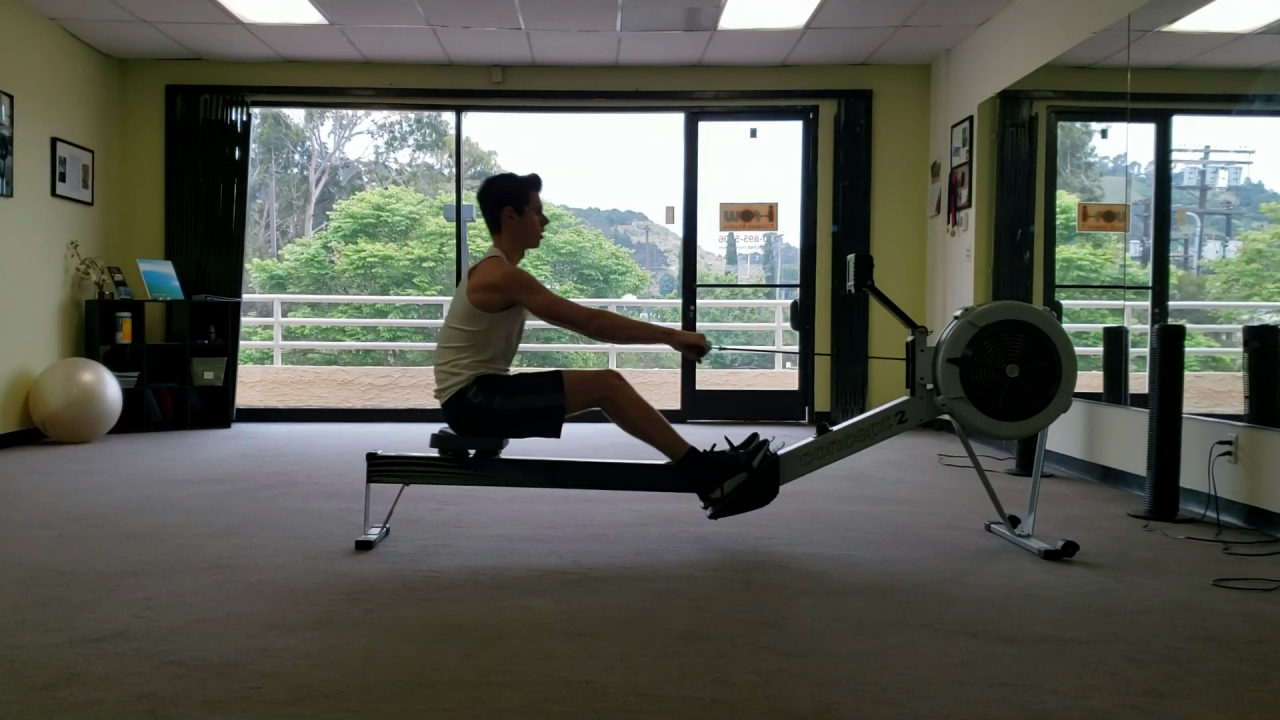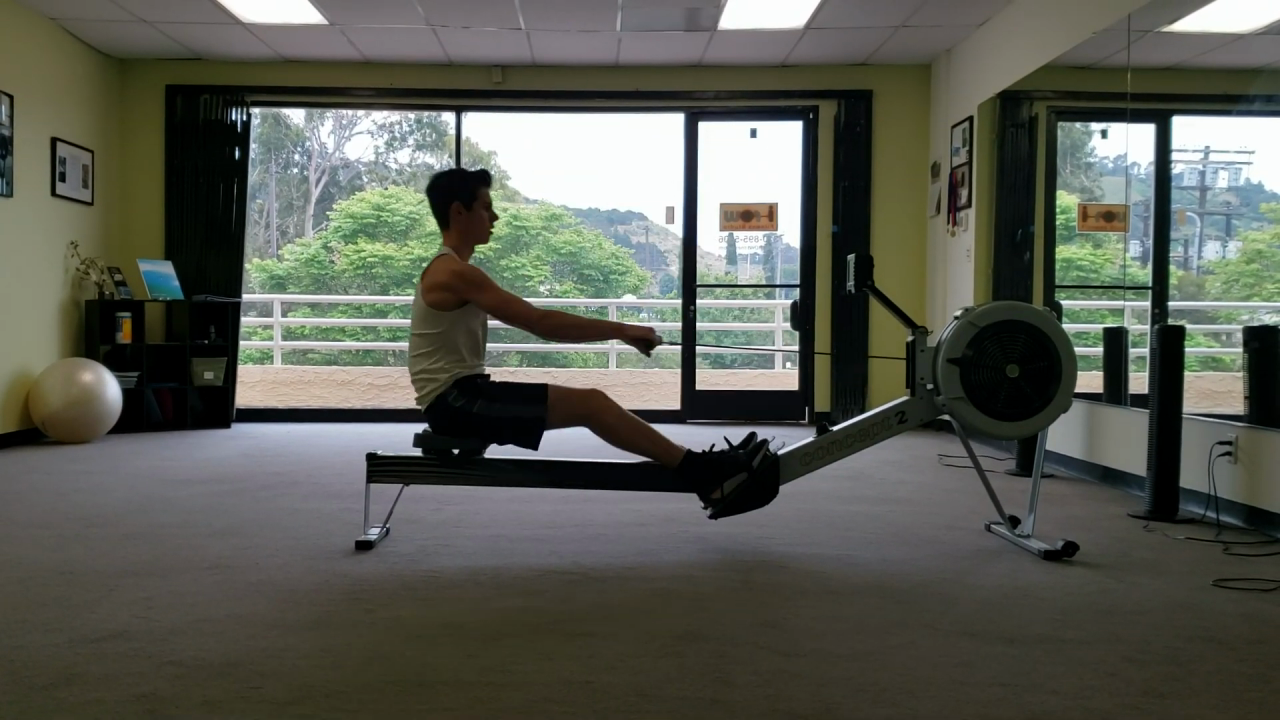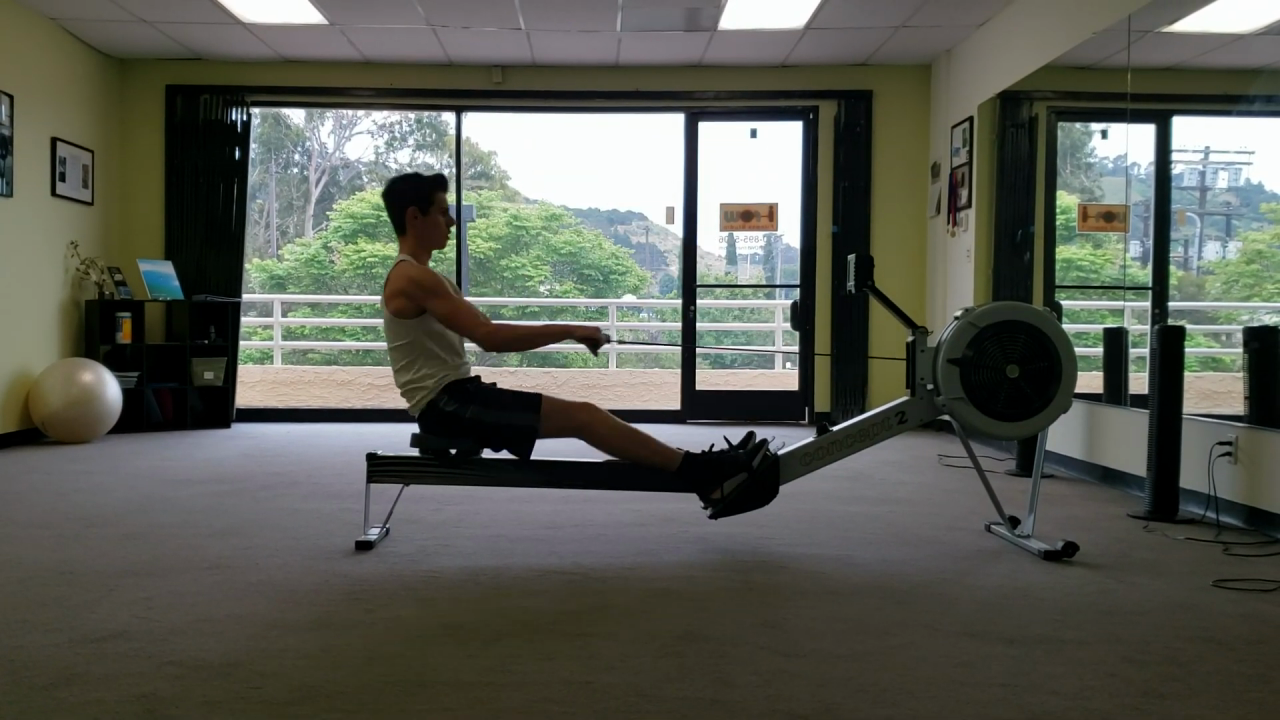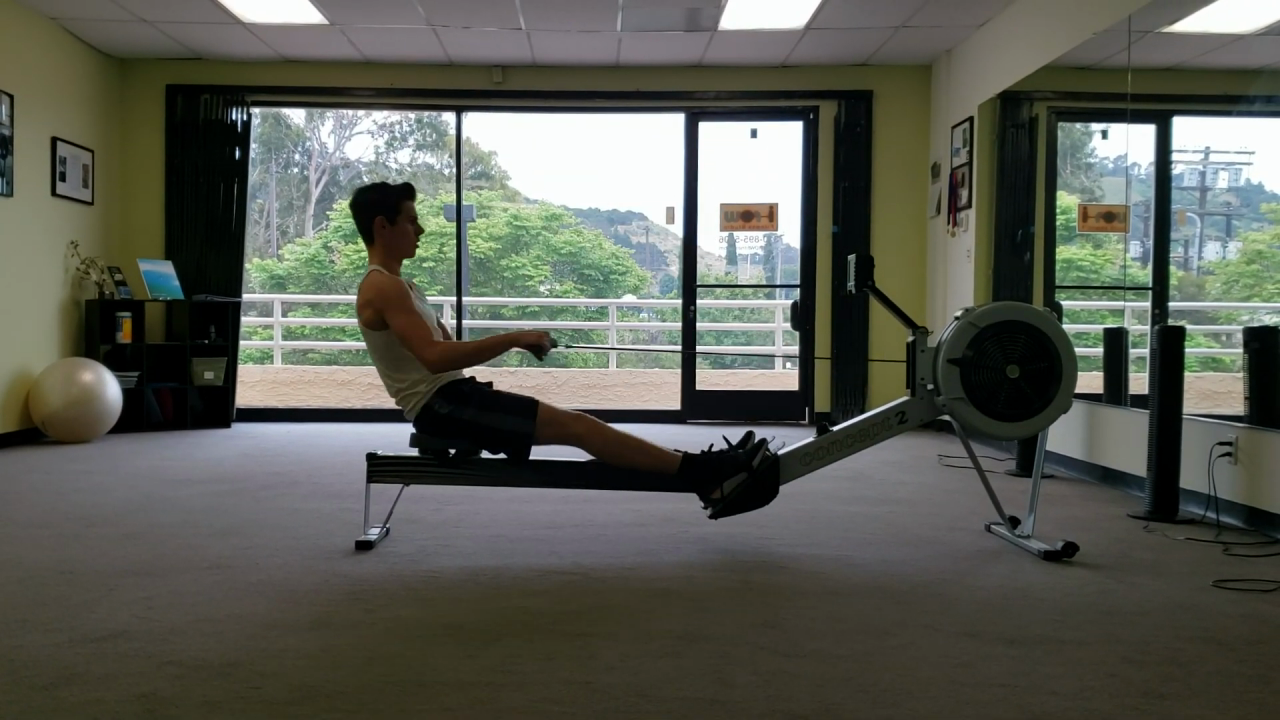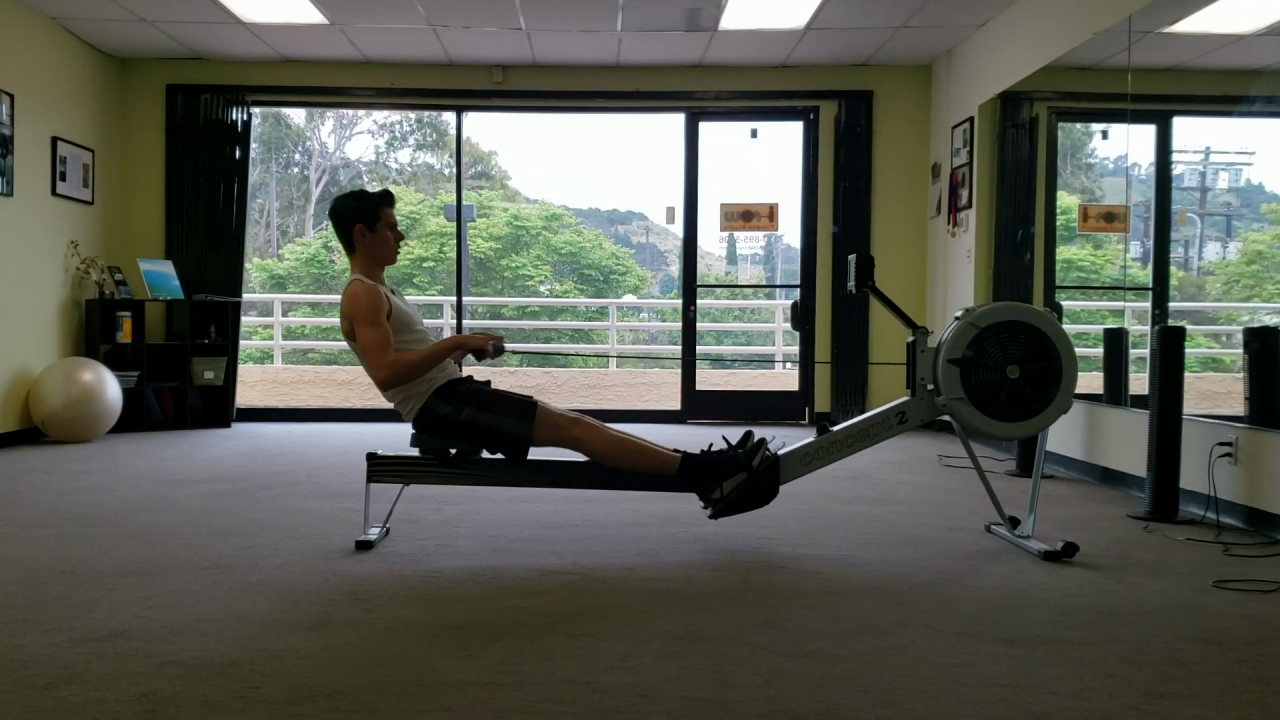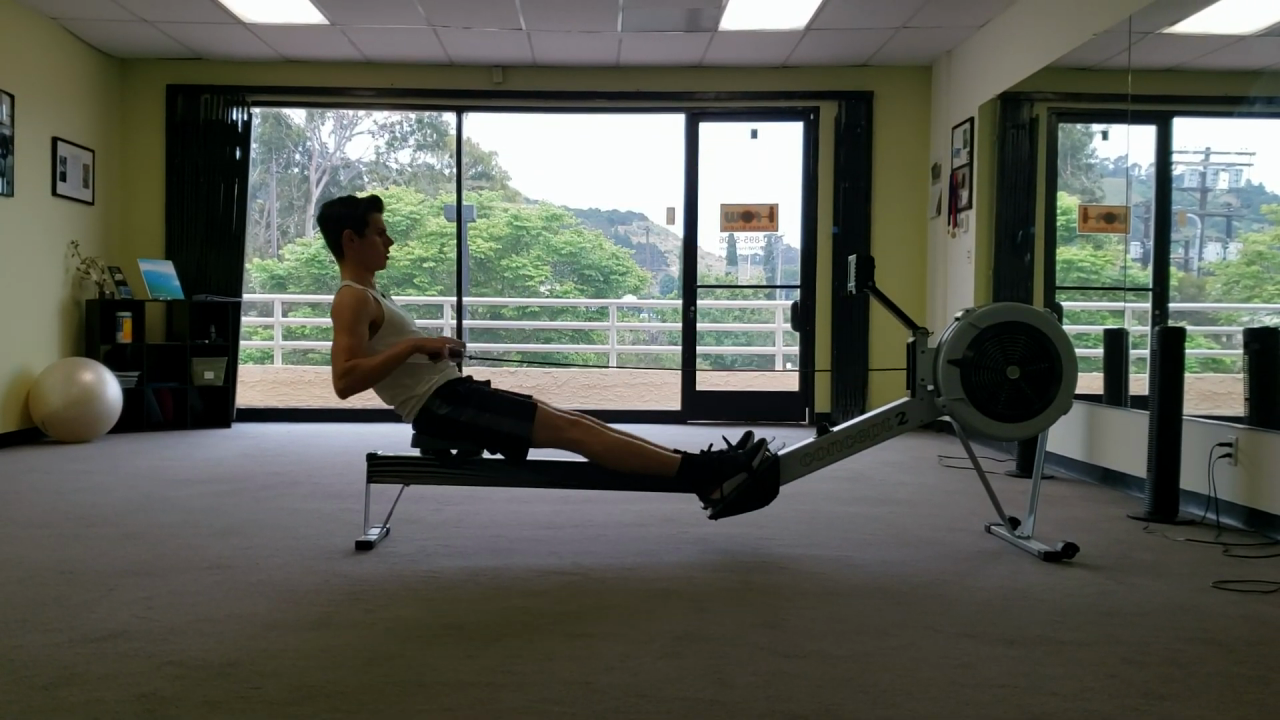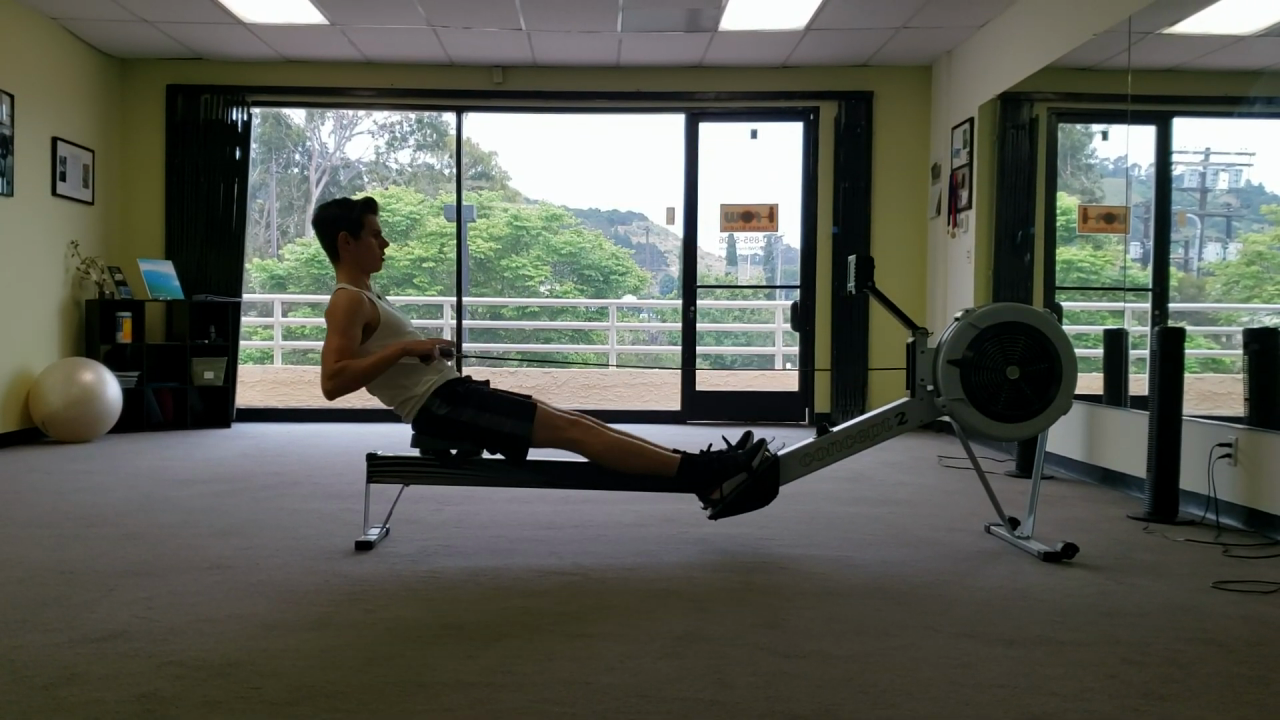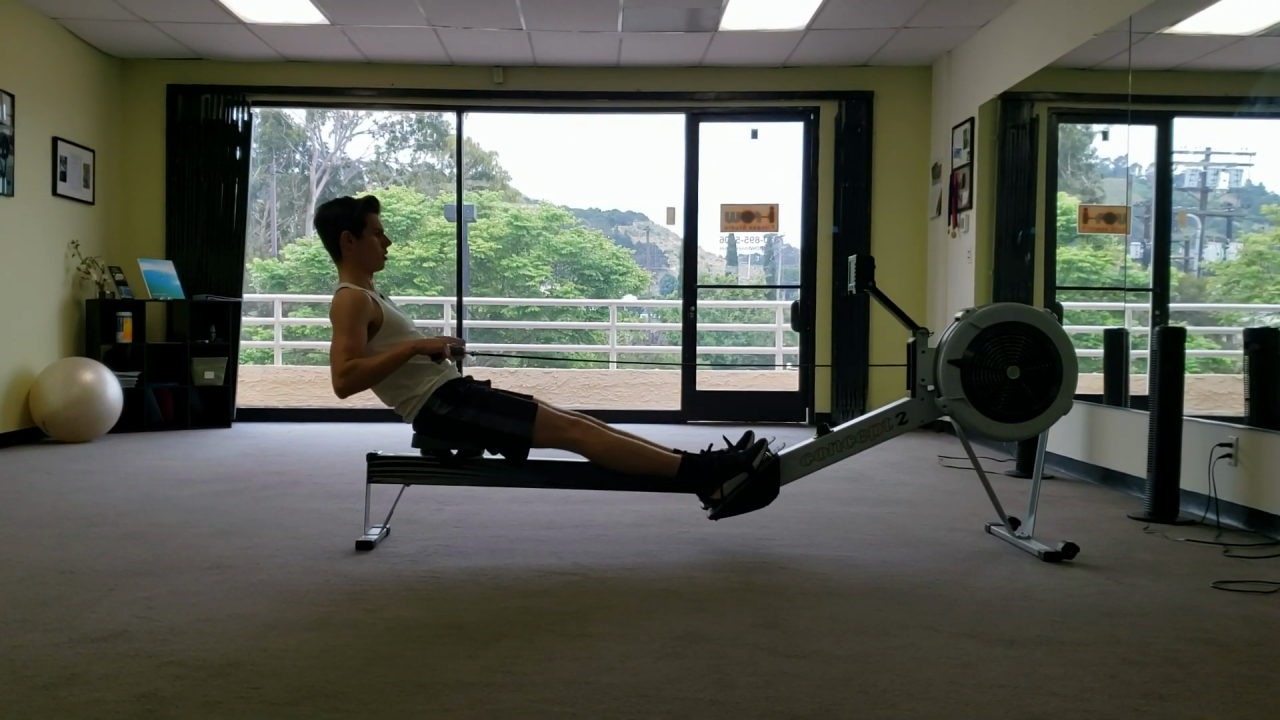
dt=0.1s
person 1, frame 1
left shoulder: (493, 271)
right shoulder: (500, 274)
left elbow: (578, 318)
right elbow: (587, 321)
left wrist: (658, 333)
right wrist: (673, 336)
left hip: (480, 395)
right hip: (471, 401)
left knee: (606, 385)
right knee: (608, 384)
left ankle: (701, 467)
right ankle: (705, 470)
person 1, frame 2
left shoulder: (454, 269)
right shoulder: (452, 272)
left elbow: (535, 319)
right elbow: (541, 323)
left wrist: (615, 330)
right wrist: (619, 330)
left hip: (463, 398)
right hip: (454, 404)
left knee: (591, 404)
right knee: (592, 403)
left ankle: (696, 468)
right ankle: (701, 471)
person 1, frame 3
left shoulder: (417, 275)
right shoulder: (413, 277)
left elbow: (481, 334)
right elbow: (492, 338)
left wrist: (550, 332)
right wrist: (567, 331)
left hip: (457, 398)
right hip: (445, 406)
left knee: (583, 414)
right knee: (581, 416)
left ankle: (700, 469)
right ankle: (705, 473)
person 1, frame 4
left shoulder: (392, 284)
right shoulder: (382, 287)
left elbow: (442, 346)
right elbow: (438, 358)
left wrist: (516, 339)
right wrist: (511, 338)
left hip: (450, 398)
right hip: (440, 406)
left knee: (575, 421)
right knee: (574, 426)
left ankle: (700, 468)
right ankle: (701, 473)
person 1, frame 5
left shoulder: (379, 290)
right shoulder: (363, 295)
right elbow: (387, 374)
left wrist: (458, 345)
right wrist: (455, 344)
left hip: (454, 395)
right hip: (441, 406)
left knee: (576, 422)
right knee: (573, 430)
left ankle: (699, 467)
right ankle: (703, 475)
person 1, frame 6
left shoulder: (369, 296)
right shoulder: (353, 301)
right elbow: (344, 382)
left wrist: (433, 348)
right wrist: (417, 345)
left hip: (452, 394)
right hip: (439, 406)
left knee: (576, 421)
right knee: (572, 432)
left ankle: (697, 466)
right ankle: (701, 474)
person 1, frame 7
left shoulder: (365, 298)
right shoulder: (348, 302)
right elbow: (333, 382)
left wrist: (426, 349)
right wrist: (404, 346)
left hip: (452, 392)
right hip: (440, 407)
left knee: (576, 421)
right knee: (570, 431)
left ankle: (700, 466)
right ankle: (701, 474)
person 1, frame 8
left shoulder: (368, 297)
right shoulder: (351, 301)
right elbow: (344, 380)
left wrist: (432, 348)
right wrist: (414, 345)
left hip: (453, 392)
right hip: (441, 406)
left knee: (577, 422)
right knee: (571, 431)
left ankle: (698, 466)
right ankle: (699, 474)
